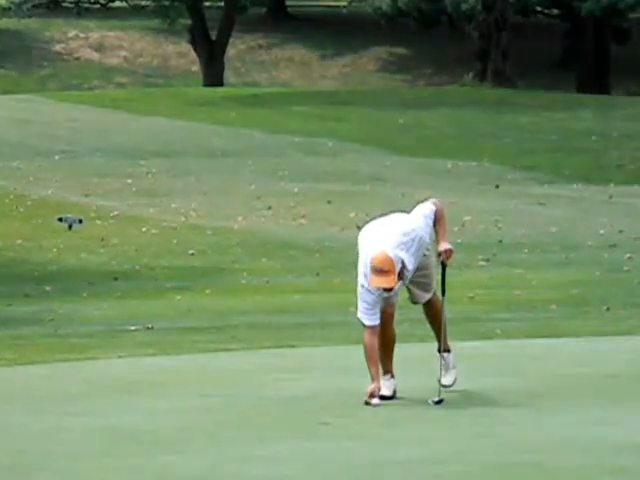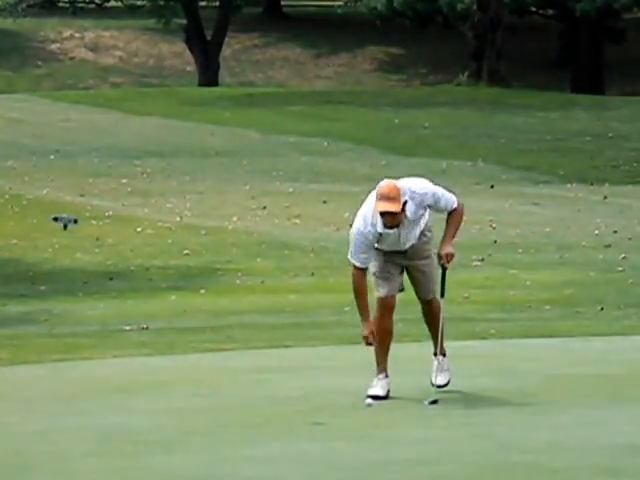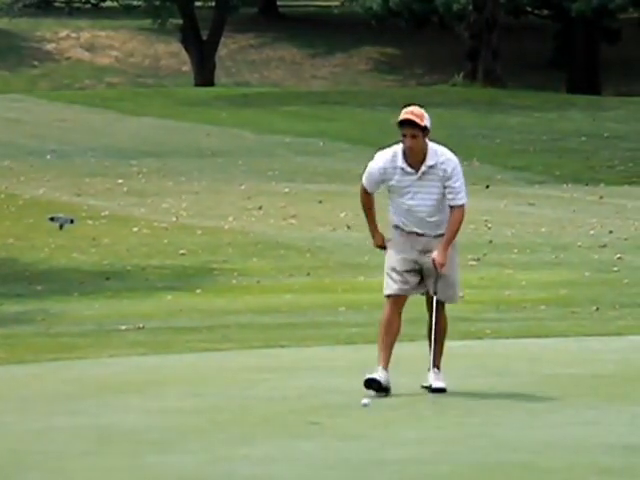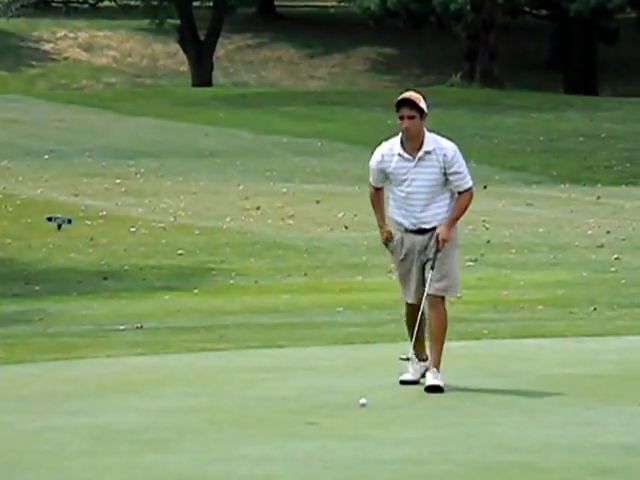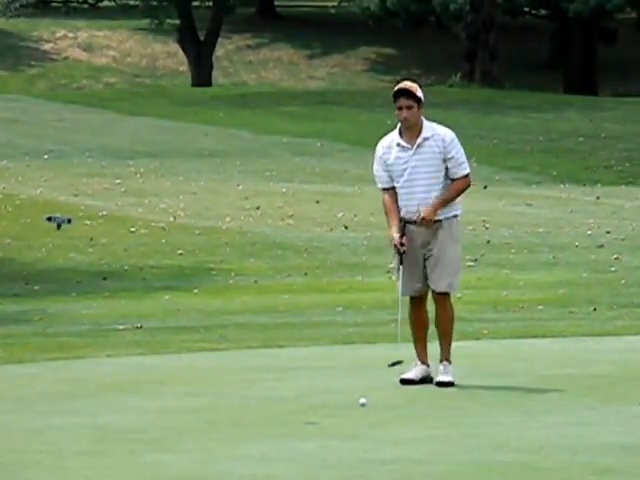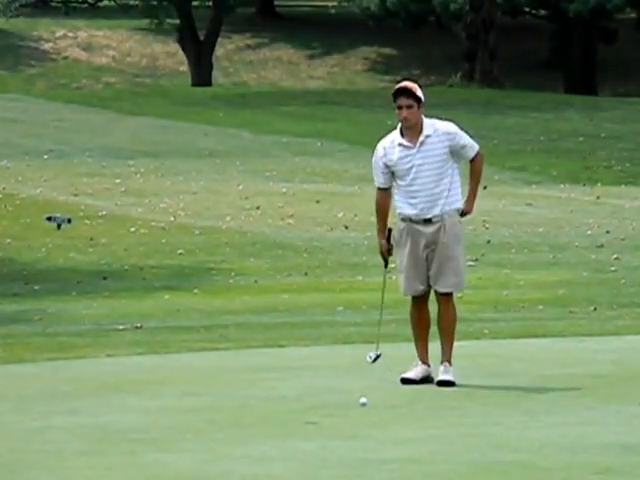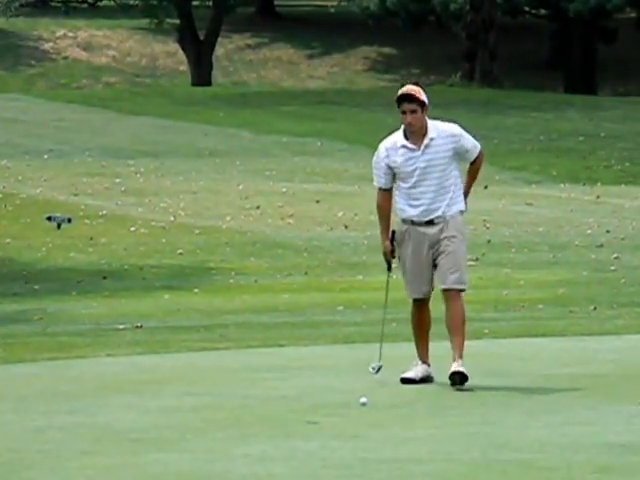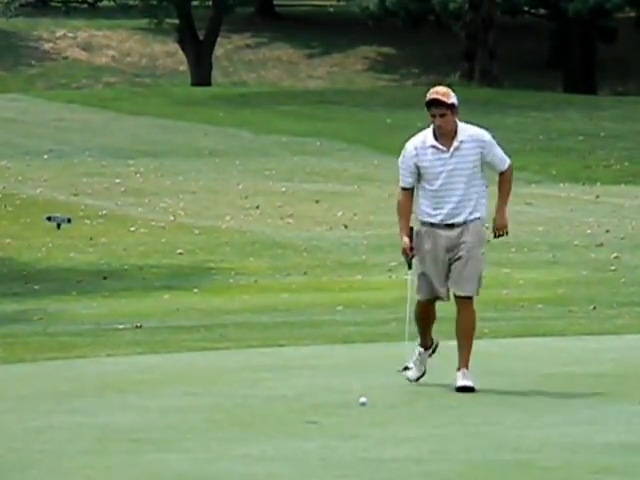
dt=0.5s
person 1, frame 1
left shoulder: (414, 235)
right shoulder: (368, 281)
left elbow: (434, 205)
right elbow: (371, 333)
left wrist: (442, 241)
right wrist: (375, 380)
left hip: (415, 248)
left knee: (428, 298)
right knee: (386, 312)
left ankle: (445, 351)
right ankle: (387, 377)
person 1, frame 2
left shoulder: (421, 192)
right shoulder: (364, 227)
left elbow: (457, 207)
right elbow: (358, 271)
left wrist: (447, 243)
right wrist: (365, 321)
left hip: (418, 239)
right hip: (382, 249)
left knee: (428, 298)
right knee: (385, 302)
left ankle: (440, 355)
right ankle: (381, 375)
person 1, frame 3
left shoulder: (447, 162)
right shoulder: (384, 162)
left elbow: (458, 208)
right elbow: (366, 190)
left wrist: (443, 249)
right wrist: (374, 231)
left hip: (439, 240)
right hip: (403, 238)
left knee: (437, 305)
right knee: (394, 300)
left ankle: (435, 370)
right ankle: (382, 370)
person 1, frame 4
left shoulder: (446, 150)
right shoulder: (384, 154)
left elbow: (465, 191)
right elbow: (376, 188)
left wrist: (448, 225)
right wrist: (382, 225)
left hip: (439, 233)
right hip: (404, 235)
left knee: (436, 298)
right knee: (411, 302)
left ankle: (434, 369)
right ankle: (420, 359)
person 1, frame 5
left shoulder: (444, 137)
right shoulder: (385, 148)
left elbow: (463, 180)
right elbow: (388, 193)
left wrist: (435, 207)
right wrist: (395, 230)
left hip: (442, 227)
right hip: (409, 229)
left knee: (442, 294)
right knee: (416, 297)
left ankle: (445, 363)
right ankle: (422, 364)
person 1, frame 6
left shoulder: (447, 133)
right shoulder: (385, 148)
left elbow: (476, 156)
right elbow: (383, 192)
left wrist: (471, 197)
right wrist: (381, 235)
left hip: (445, 222)
right hip: (410, 227)
left knee: (444, 294)
right knee: (417, 297)
left ankle: (446, 364)
right ankle: (423, 364)
person 1, frame 7
left shoulder: (451, 134)
right shoulder: (387, 149)
left elbow: (477, 155)
right elbow: (384, 194)
left wrist: (465, 192)
right wrist: (385, 237)
left hip: (448, 223)
right hip: (412, 229)
left knee: (452, 291)
right knee: (419, 298)
left ankle: (457, 360)
right ankle: (423, 364)
person 1, frame 8
left shoulder: (479, 139)
right shoulder: (414, 147)
left elbow: (505, 170)
right elbow: (406, 193)
left wrist: (501, 212)
right wrist: (404, 233)
left hip: (469, 228)
right hip: (430, 230)
left knee: (465, 298)
right knee: (426, 298)
left ankle: (463, 370)
right ankle: (426, 345)
